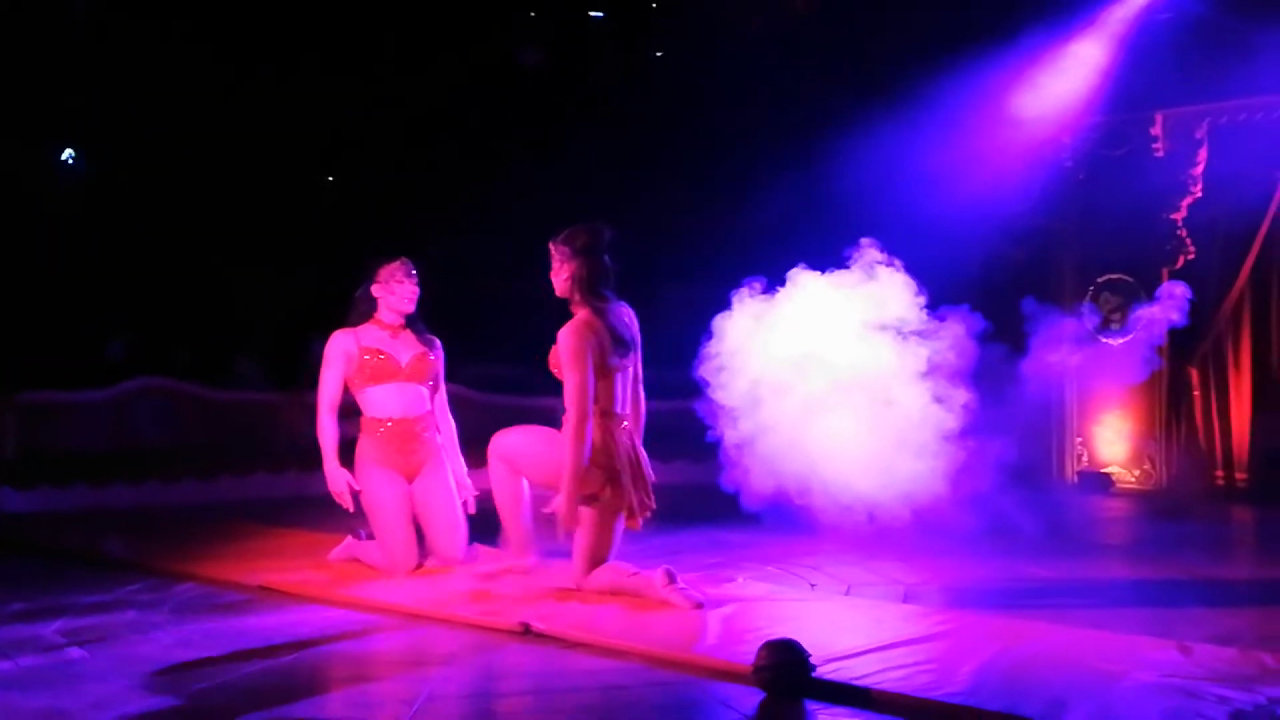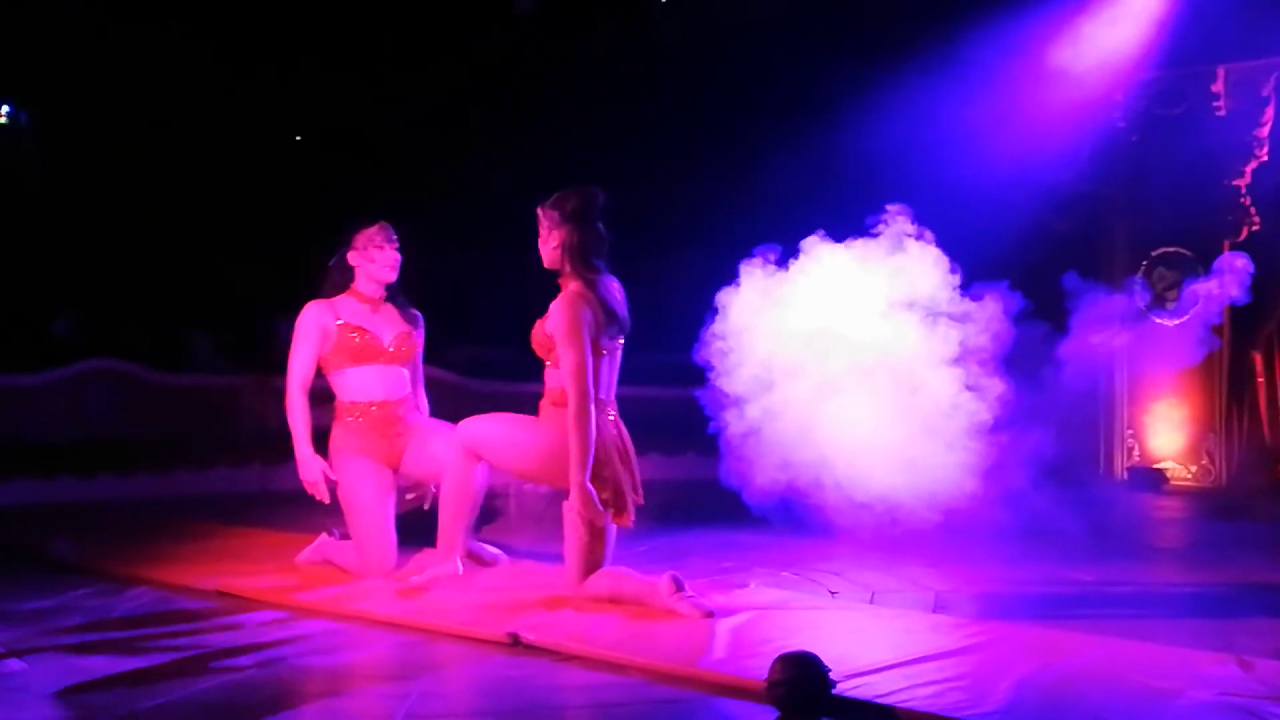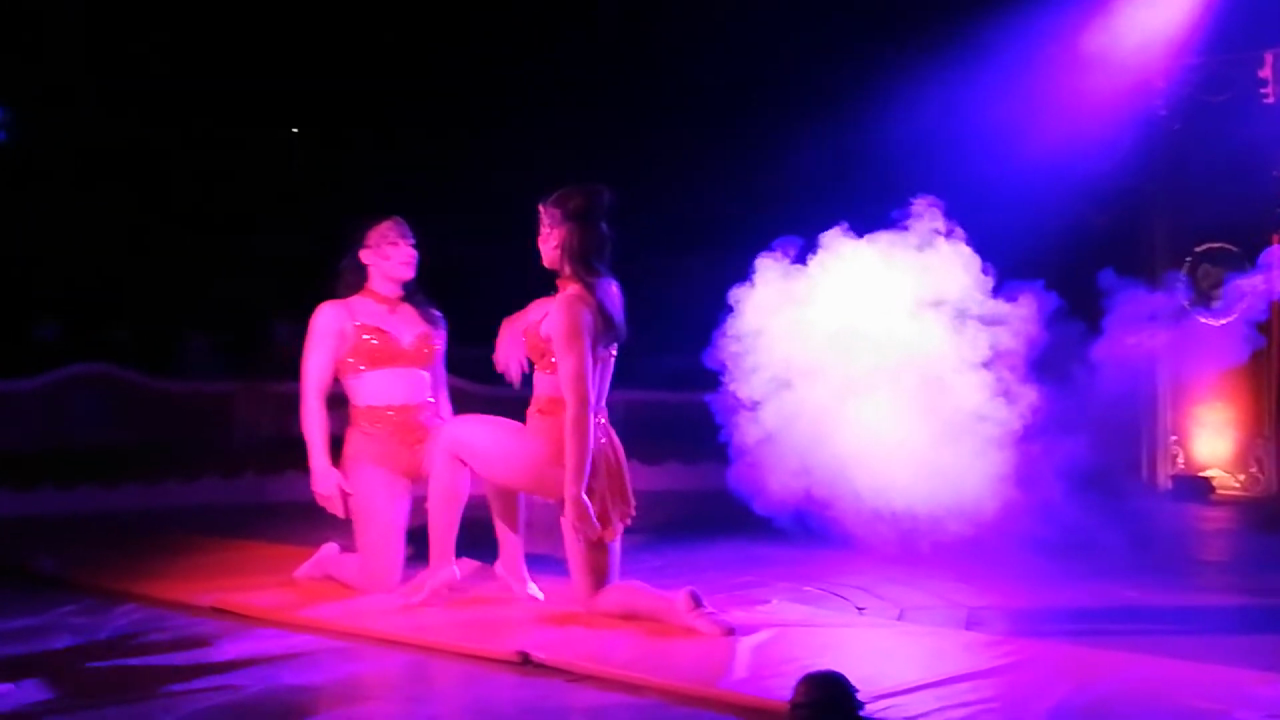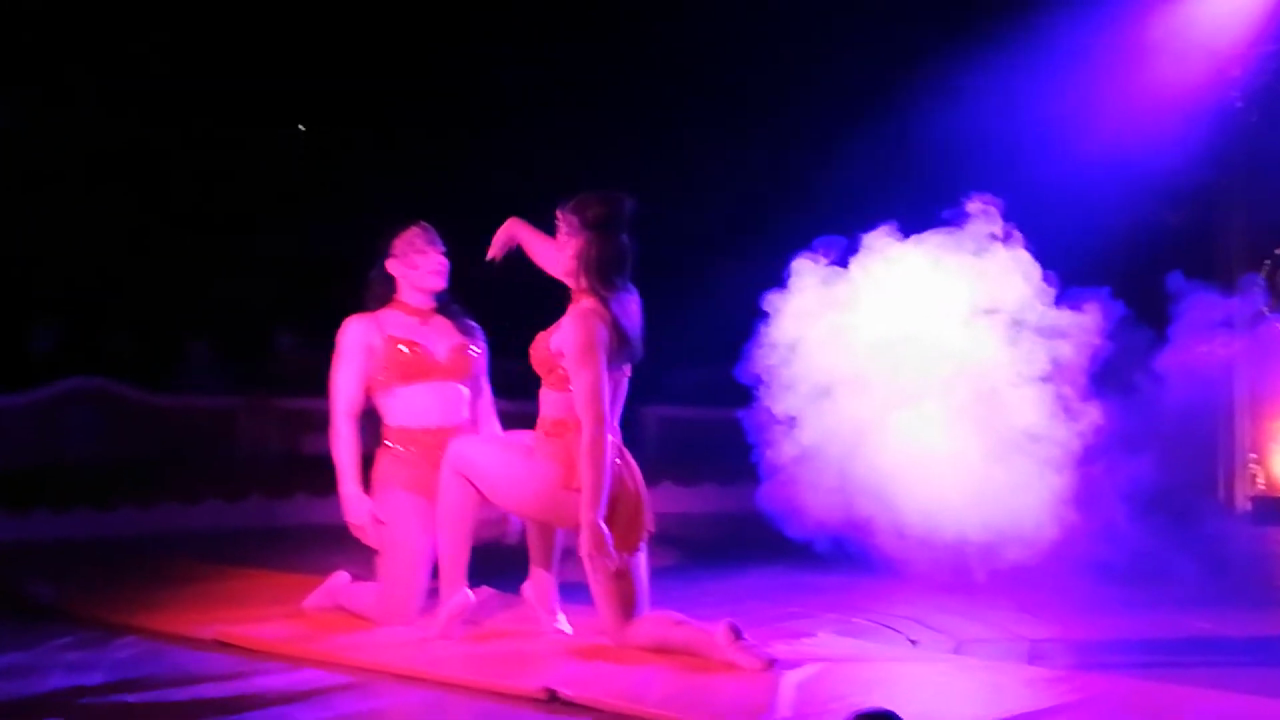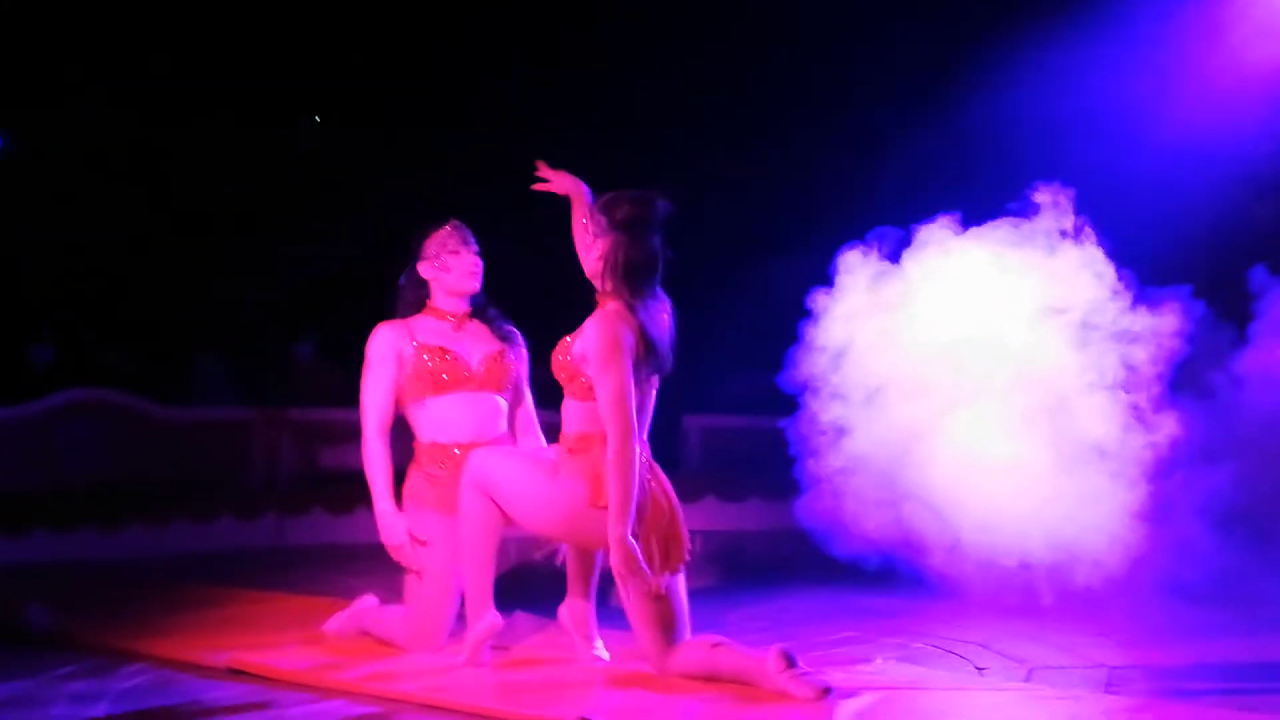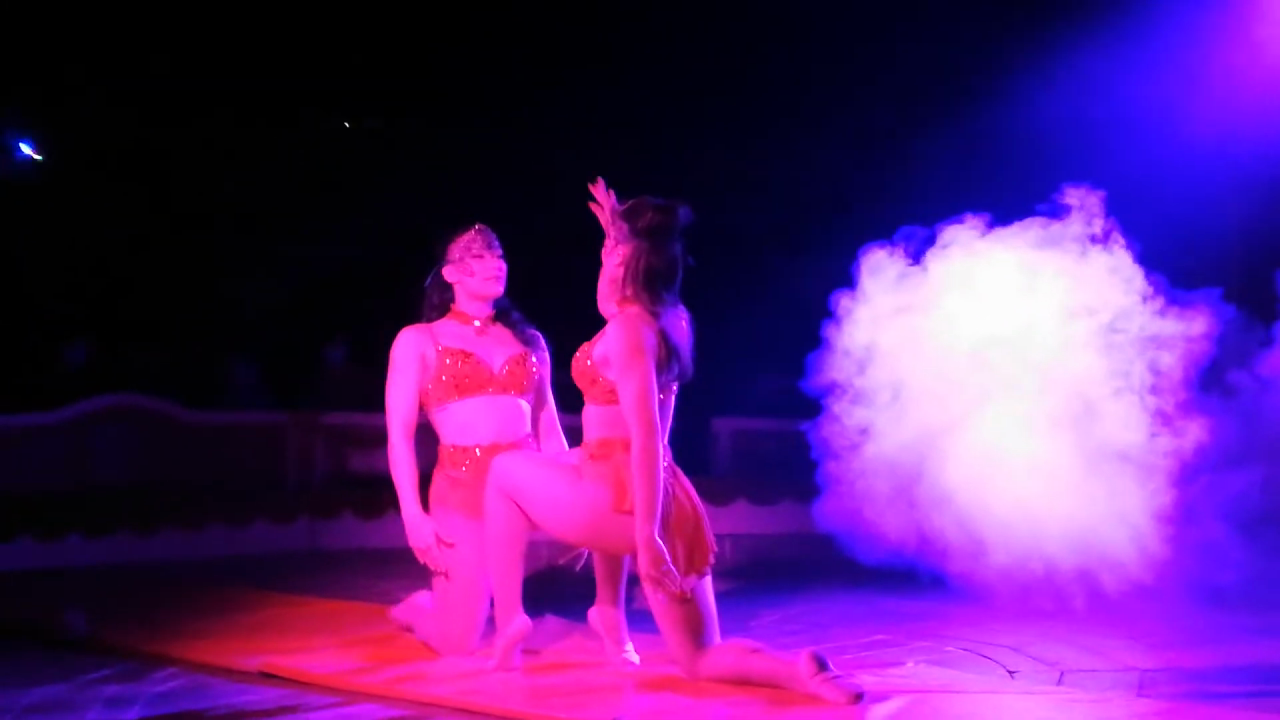
dt=0.2s
person 1, frame 1
left shoulder: (575, 333)
right shoulder: (622, 315)
left elbow: (580, 417)
left wrist: (568, 490)
left hip: (592, 454)
right hip: (624, 453)
left knee: (502, 447)
right knee: (590, 576)
left ankle: (520, 550)
right ankle: (657, 584)
person 1, frame 2
left shoulder: (568, 305)
right shoulder: (610, 289)
left elbow: (580, 398)
left wrist: (579, 478)
left hip: (567, 443)
right hip: (607, 444)
left knee: (469, 435)
right knee: (585, 580)
left ankle: (449, 556)
right ankle: (660, 591)
person 1, frame 3
left shoulder: (569, 308)
right shoulder: (605, 289)
left elbow: (579, 405)
left wrist: (575, 491)
right wrist: (519, 324)
left hip: (557, 454)
right hip: (598, 455)
left knee: (452, 437)
right knee: (598, 596)
left ankle: (441, 565)
right ankle: (677, 608)
person 1, frame 4
left shoulder: (582, 321)
right shoulder: (623, 301)
left elbow: (595, 425)
right elbow: (563, 263)
left wrist: (590, 517)
right wrist: (522, 231)
left hip: (569, 479)
right hip: (614, 482)
left knee: (461, 454)
right knee: (629, 629)
left ankle: (453, 592)
right ankle: (717, 641)
person 1, frame 5
left shoulder: (606, 325)
right shoulder: (655, 308)
left elbow: (622, 436)
right elbow: (604, 313)
left wrist: (619, 533)
right wrist: (583, 202)
left hip: (598, 495)
right hip: (644, 499)
left knee: (481, 467)
right knee: (670, 655)
left ankle: (481, 616)
right ankle: (767, 668)
person 1, frame 6
left shoulder: (630, 329)
right shoulder: (671, 317)
left elbow: (645, 438)
right elbow: (608, 304)
left wrist: (646, 536)
right wrist: (615, 226)
left hip: (622, 501)
right hip: (666, 506)
left knee: (505, 471)
right knee: (701, 660)
left ankle: (509, 622)
right ankle: (800, 673)
person 2, frame 1
left shoulder: (430, 345)
right shoulder: (346, 342)
left elbow: (442, 411)
right elbow: (326, 410)
left wrist: (456, 467)
right wrist: (332, 466)
left hip: (429, 450)
right hip: (378, 454)
left knee: (451, 555)
right knee: (402, 563)
right ankle: (356, 546)
person 2, frame 2
left shoulder: (411, 319)
right shoulder: (320, 314)
right elbow: (296, 390)
left wrist: (424, 464)
right wrist: (305, 454)
left hip: (410, 432)
right hip: (356, 439)
right knee: (378, 565)
right ankle: (328, 547)
person 2, frame 3
left shoulder: (431, 320)
right shoulder: (333, 316)
right elbow: (311, 397)
right wrist: (320, 465)
left hip: (428, 441)
right hip: (373, 446)
right knee: (381, 581)
right ankle: (327, 560)
person 2, frame 4
left shoulder: (468, 332)
right shoulder: (363, 331)
left elbow: (484, 415)
right elbow: (343, 419)
right wrist: (351, 492)
right hip: (406, 470)
right knee: (399, 613)
right ankle: (339, 590)
person 2, frame 5
left shoulder: (506, 337)
left elbow: (526, 427)
right elbow: (374, 432)
right wrist: (386, 511)
right hip: (437, 485)
right ankle: (368, 614)
person 2, frame 6
left shoulder: (529, 341)
left elbow: (549, 429)
right elbow: (399, 436)
right wrist: (413, 514)
right hip: (462, 489)
right ankle: (423, 608)
